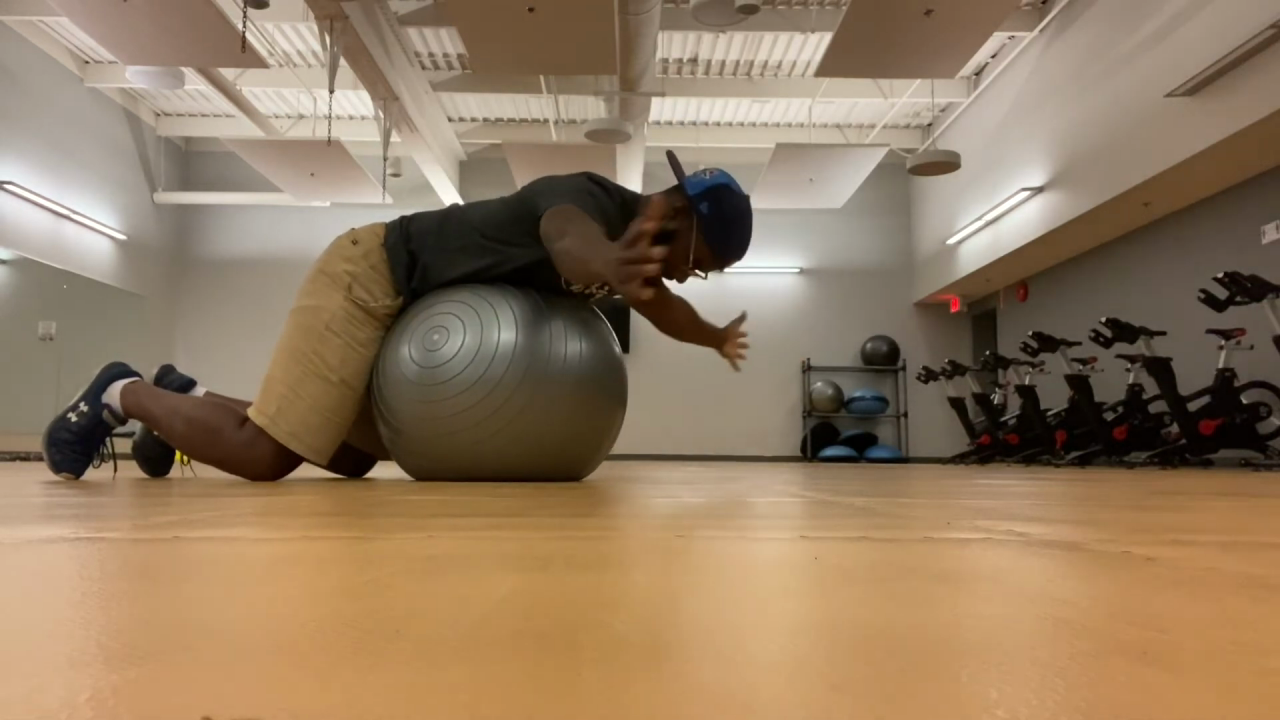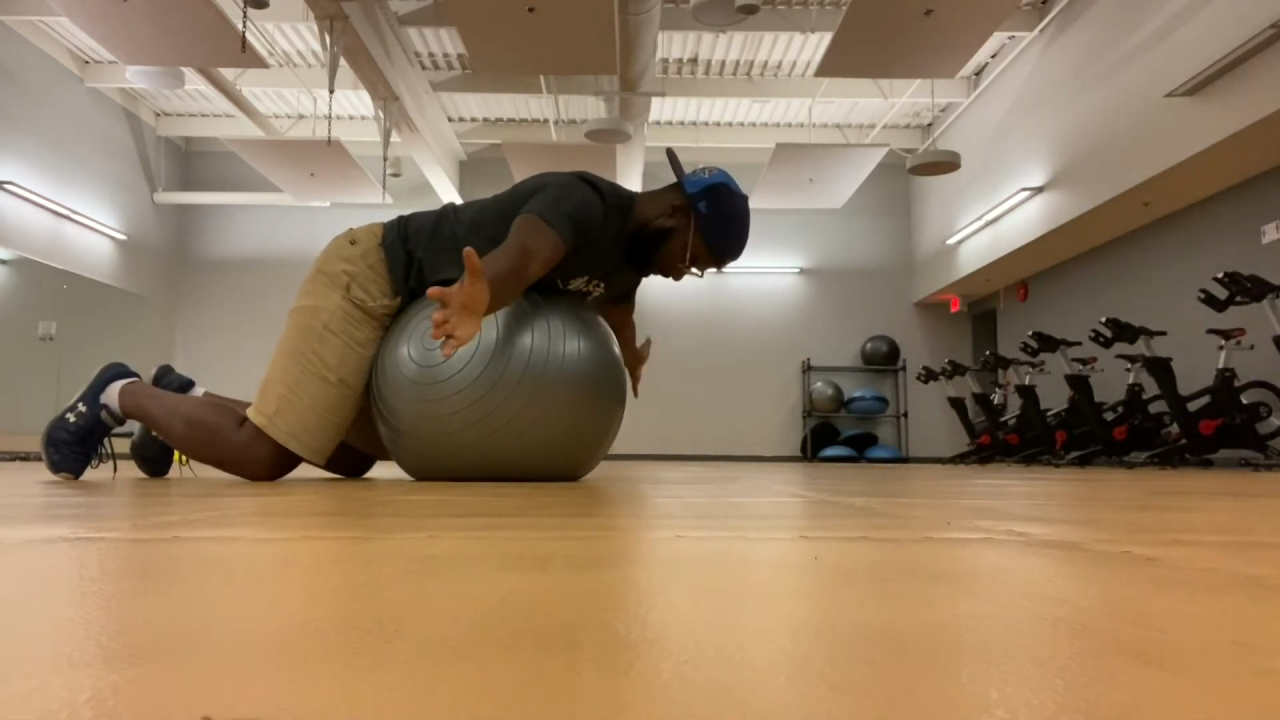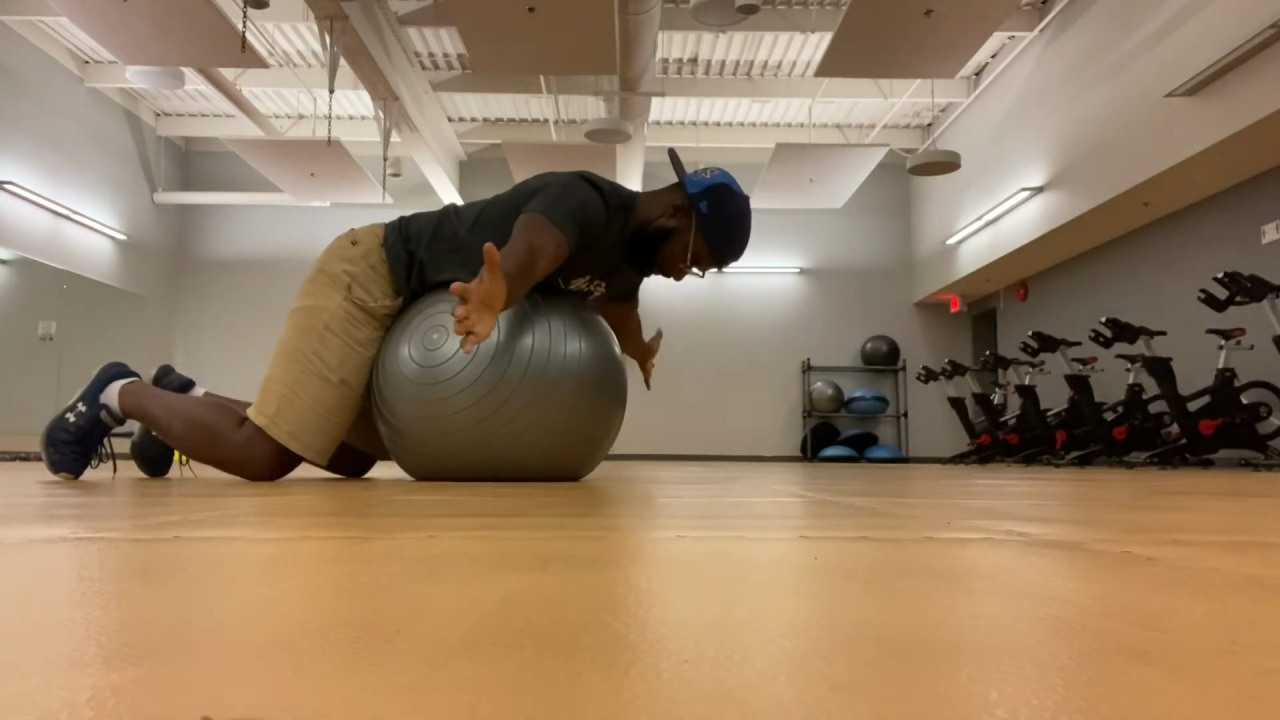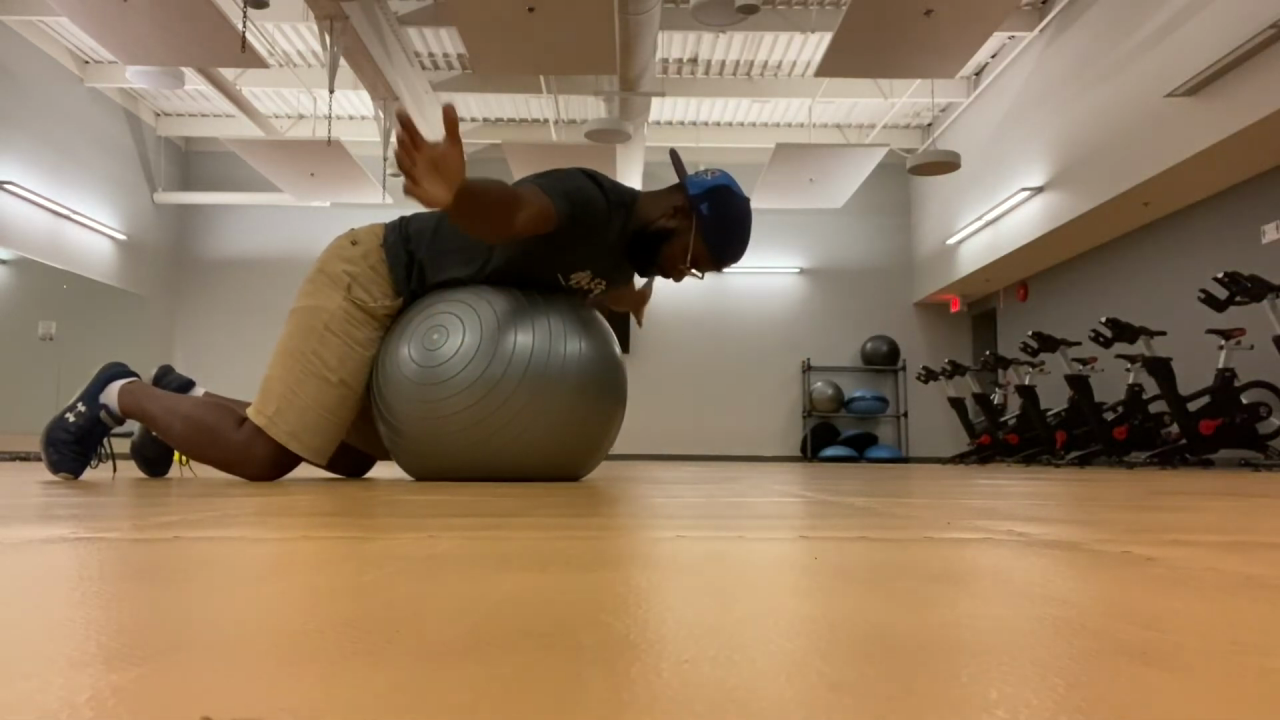
dt=0.4s
person 1, frame 1
left shoulder: (633, 236)
right shoulder: (590, 202)
left elbow: (655, 302)
right elbow: (566, 246)
left wrist: (713, 337)
right wrist: (606, 261)
left hip: (409, 310)
right hip: (371, 278)
left knee: (348, 456)
right knee: (262, 454)
left ankle: (188, 395)
right ankle: (125, 394)
person 1, frame 2
left shoulder: (628, 254)
right shoulder: (583, 204)
left elbow: (615, 312)
right elbow: (517, 256)
left wrist: (631, 361)
right wrist: (481, 299)
left hip: (408, 306)
right hip: (369, 277)
left knee: (350, 456)
right knee: (260, 455)
left ankle: (184, 396)
right ankle: (124, 395)
person 1, frame 3
left shoulder: (629, 254)
right shoulder: (586, 204)
left elbow: (619, 309)
right elbow: (526, 254)
left wrist: (639, 352)
right wrist: (494, 294)
left hip: (409, 308)
right hip: (370, 277)
left knee: (350, 456)
right knee: (261, 455)
left ankle: (184, 396)
right ankle: (124, 395)
person 1, frame 4
left shoulder: (628, 244)
right shoulder: (587, 203)
right elbow: (509, 213)
left wrist: (629, 301)
right wrist: (452, 189)
left hip: (414, 312)
right hip: (374, 281)
left knee: (353, 454)
right knee: (265, 452)
left ankle: (186, 398)
right ankle: (124, 396)
